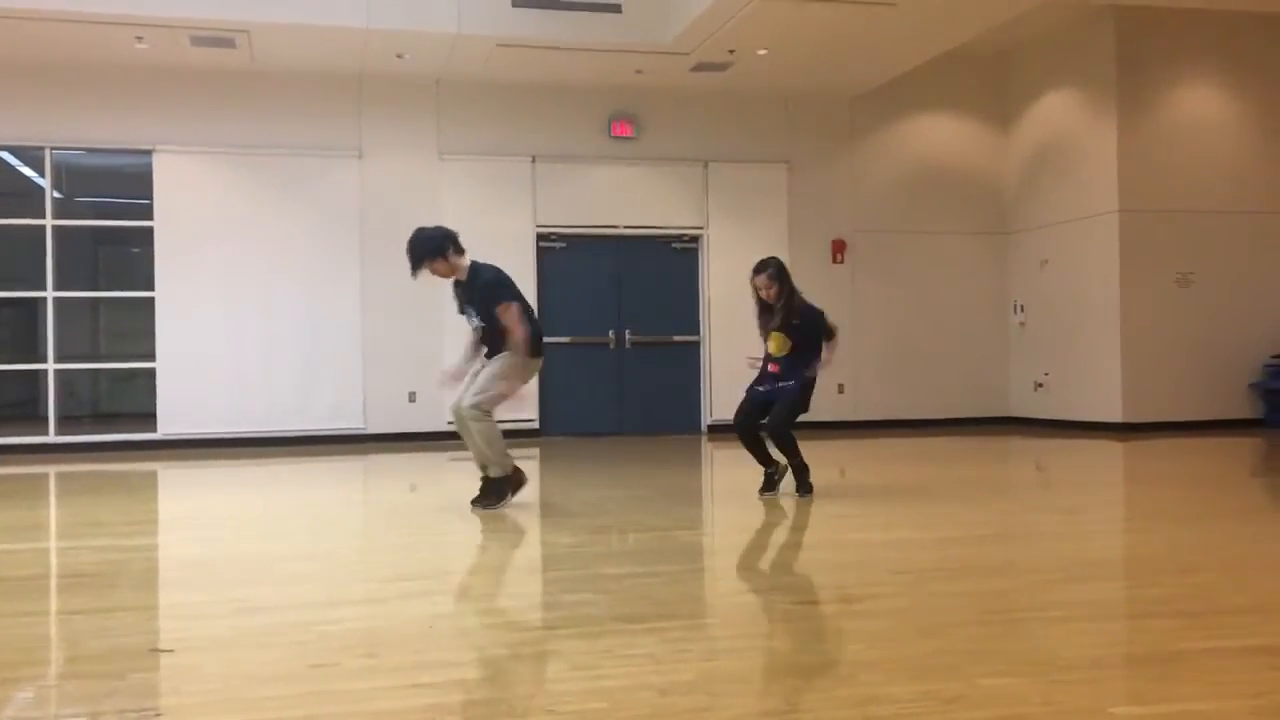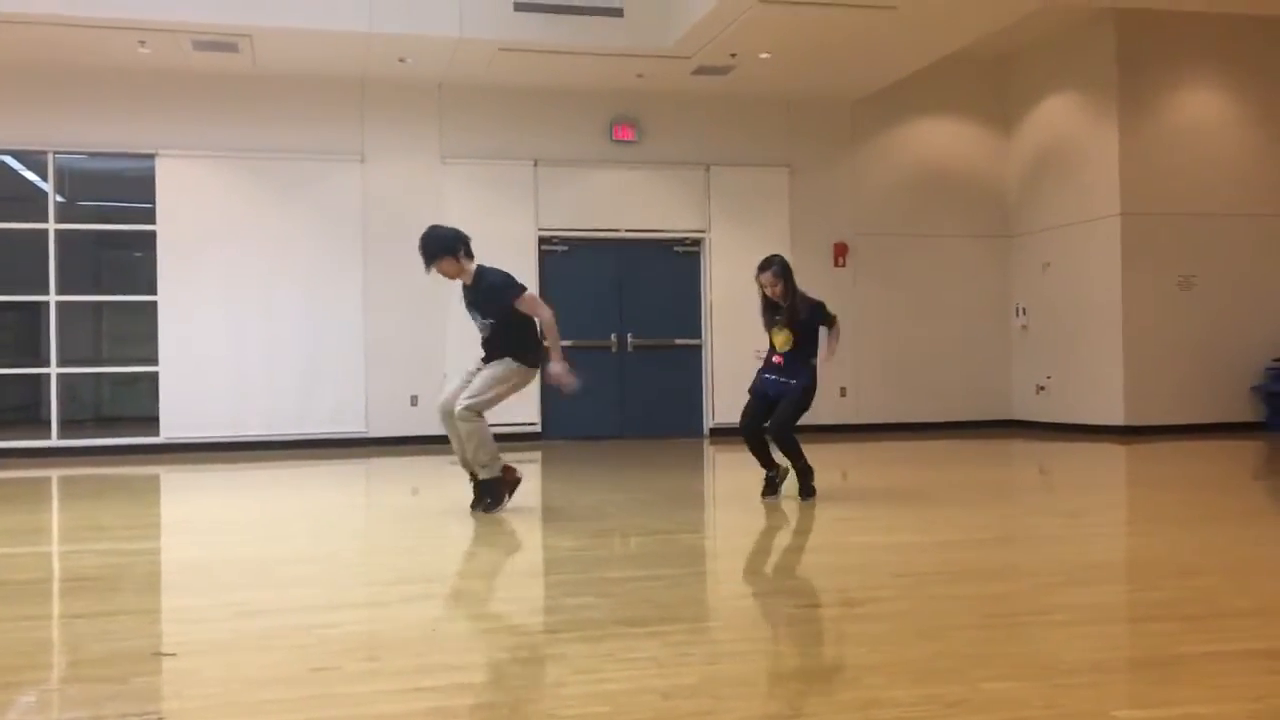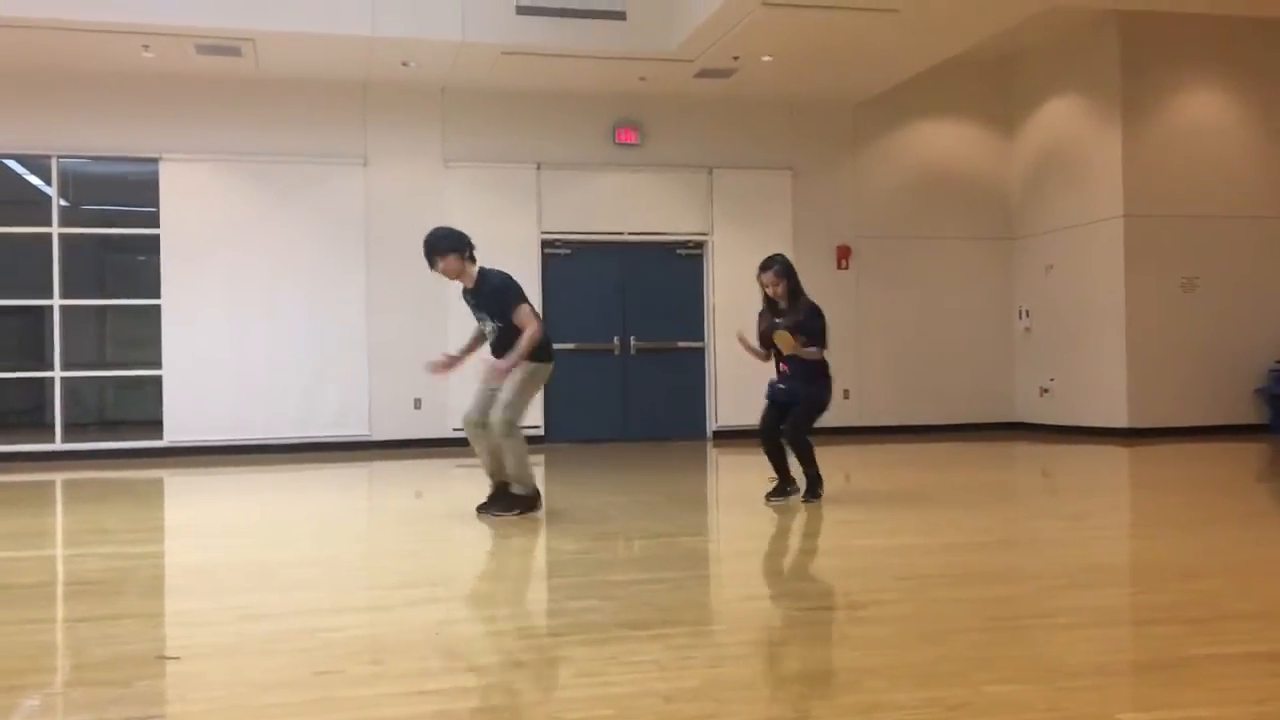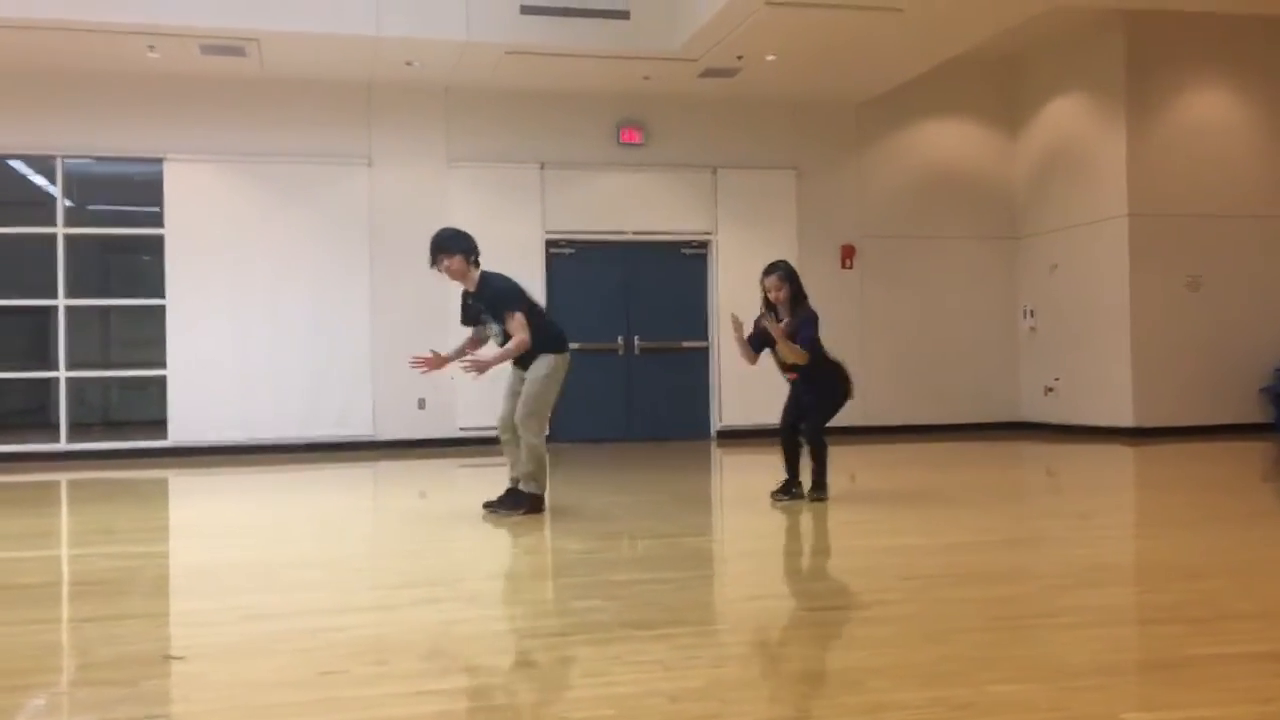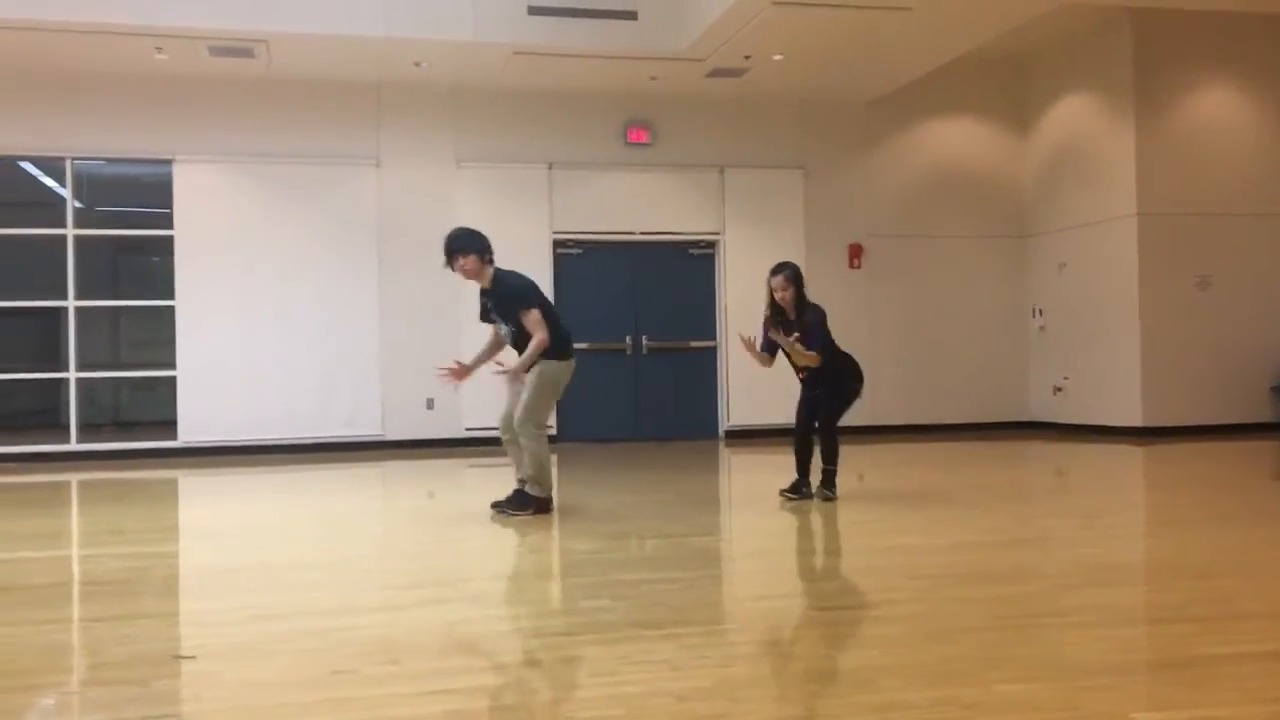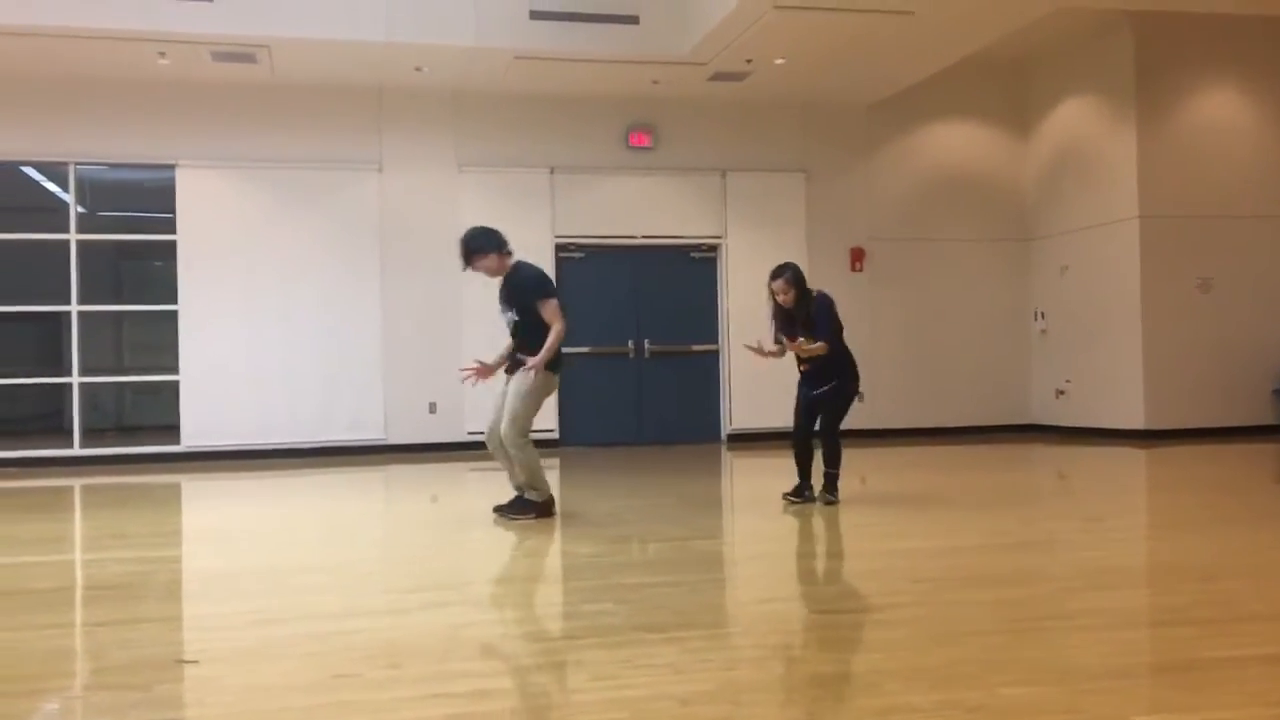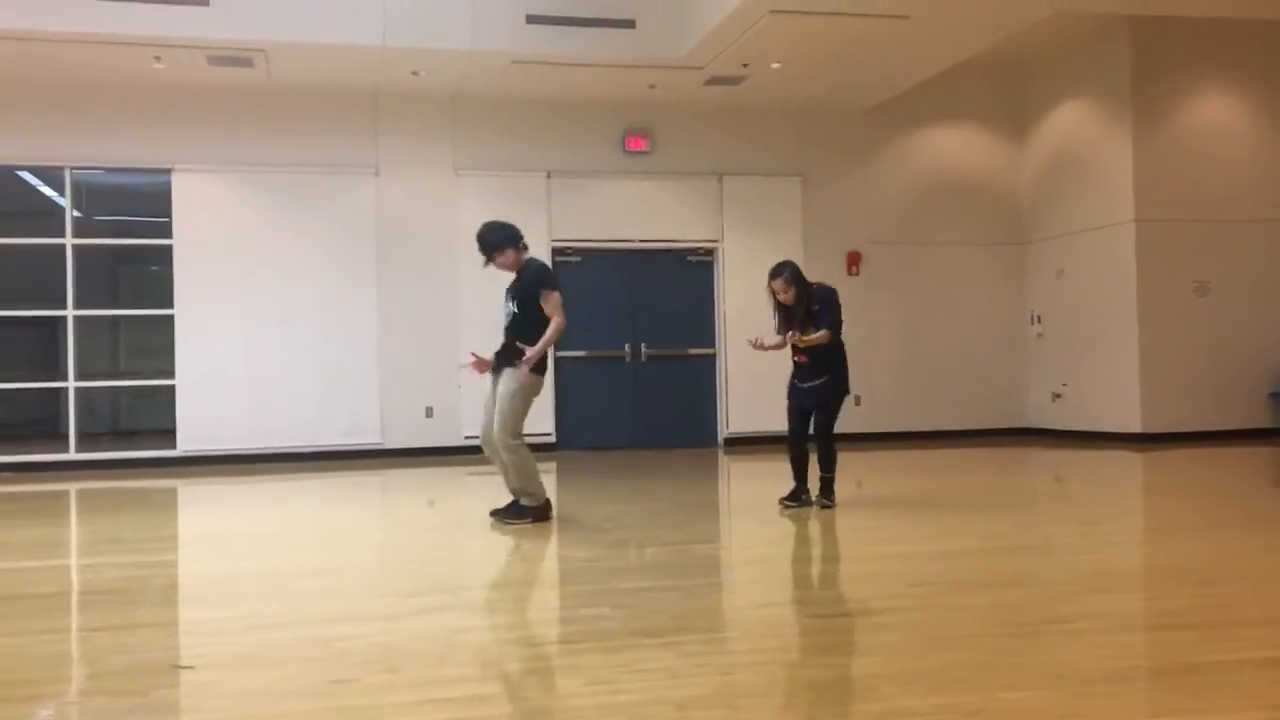
dt=0.1s
person 1, frame 1
left shoulder: (489, 279)
right shoulder: (460, 285)
left elbow: (519, 330)
left wrist: (515, 377)
right wrist: (465, 365)
left hip: (522, 353)
right hip: (496, 353)
left knee: (472, 406)
right knee: (461, 410)
left ankle: (504, 474)
right ankle: (497, 476)
person 1, frame 2
left shoulder: (495, 281)
right shoulder: (469, 290)
left elbow: (543, 313)
left wrist: (556, 360)
right wrist: (484, 361)
left hip: (518, 359)
right hip: (493, 359)
left knee: (465, 409)
right knee: (448, 406)
left ankle: (493, 476)
right ankle: (482, 474)
person 1, frame 3
left shoulder: (498, 284)
right shoulder: (468, 292)
left elbow: (533, 328)
left wrist: (509, 362)
right wrist: (457, 358)
left hip: (530, 360)
right hip: (503, 361)
left knee: (502, 421)
right knee: (474, 419)
left ankle: (525, 493)
right ankle: (504, 486)
person 1, frame 4
left shoulder: (500, 288)
right shoulder: (469, 297)
left elbow: (522, 338)
right elbow: (478, 336)
left wrist: (490, 361)
right wrist: (445, 359)
left hip: (549, 353)
right hip: (522, 358)
left knee: (527, 421)
right knee: (507, 424)
left ankle: (532, 494)
right ankle: (520, 488)
person 1, frame 5
left shoulder: (514, 285)
right shoulder: (486, 295)
left elbow: (542, 336)
left wrist: (518, 366)
right wrist: (470, 367)
left hip: (553, 358)
right hip: (530, 362)
left knee: (525, 423)
right knee: (509, 424)
left ankle: (539, 495)
right ankle: (527, 489)
person 1, frame 6
left shoulder: (532, 277)
right shoulder: (506, 288)
left elbow: (558, 325)
left wrist: (541, 359)
right wrist: (495, 365)
left hip: (538, 369)
right hip: (520, 368)
left knee: (512, 433)
right knee: (495, 433)
left ankle: (540, 498)
right ankle: (527, 494)
person 1, frame 7
left shoulder: (538, 273)
right shoulder: (516, 284)
left elbow: (558, 320)
left wrist: (538, 350)
right wrist: (492, 362)
left hip: (522, 367)
right hip: (506, 368)
left knee: (505, 435)
right knee: (489, 437)
left ankle: (535, 503)
right ankle: (523, 499)
person 2, frame 1
left shoulder: (803, 311)
right shoulder: (765, 313)
left elbow: (831, 336)
left wrist: (823, 362)
right wrist: (761, 361)
left hip: (796, 384)
right hip: (766, 383)
left knee: (776, 426)
right knee: (742, 423)
left ankle: (801, 474)
right ankle: (772, 469)
person 2, frame 2
left shoulder: (808, 307)
right shoulder: (769, 310)
left elbow: (833, 324)
left wrist: (830, 349)
right wrist: (773, 354)
left hip: (799, 382)
right hip: (768, 379)
left knee: (777, 428)
right knee: (748, 427)
left ankle: (806, 477)
right ankle: (773, 473)
person 2, frame 3
left shoulder: (807, 310)
right shoulder: (767, 315)
left elbow: (818, 352)
right elbow: (765, 354)
left wrist: (799, 350)
right wrist: (747, 345)
left hip: (812, 386)
right hip: (784, 385)
left knee: (793, 431)
right knee: (768, 431)
left ankle: (814, 481)
right ankle: (785, 482)
person 2, frame 4
left shoulder: (806, 317)
right shoulder: (765, 320)
left elbow: (801, 357)
right elbow: (751, 358)
left wrist: (780, 336)
right wrist: (739, 335)
left hip: (830, 386)
right hip: (801, 387)
left knee: (811, 428)
right knee: (788, 430)
left ankle: (819, 484)
right ankle: (792, 483)
person 2, frame 5
left shoulder: (814, 316)
right shoulder: (773, 320)
left elbow: (815, 359)
right elbow: (766, 361)
left wrist: (789, 346)
right wrist: (750, 348)
left hip: (842, 381)
right hip: (812, 385)
left knee: (825, 425)
right knee: (802, 429)
left ankle: (828, 483)
right ankle: (802, 483)
person 2, frame 6
left shoulder: (821, 304)
right shoulder: (782, 314)
left elbow: (825, 346)
right elbow: (782, 348)
left wrist: (799, 349)
right wrist: (763, 351)
left hip: (839, 379)
right hip: (809, 382)
left knee: (828, 430)
right knee: (800, 433)
left ankle: (830, 486)
right ankle: (804, 486)
person 2, frame 7
left shoulder: (824, 295)
right shoulder: (784, 308)
left elbow: (827, 334)
right elbow: (784, 340)
left wrist: (802, 340)
right wrist: (764, 345)
left hip: (830, 377)
right hip: (800, 380)
left knee: (821, 432)
right knee: (795, 436)
left ankle: (827, 490)
right ankle: (801, 489)
